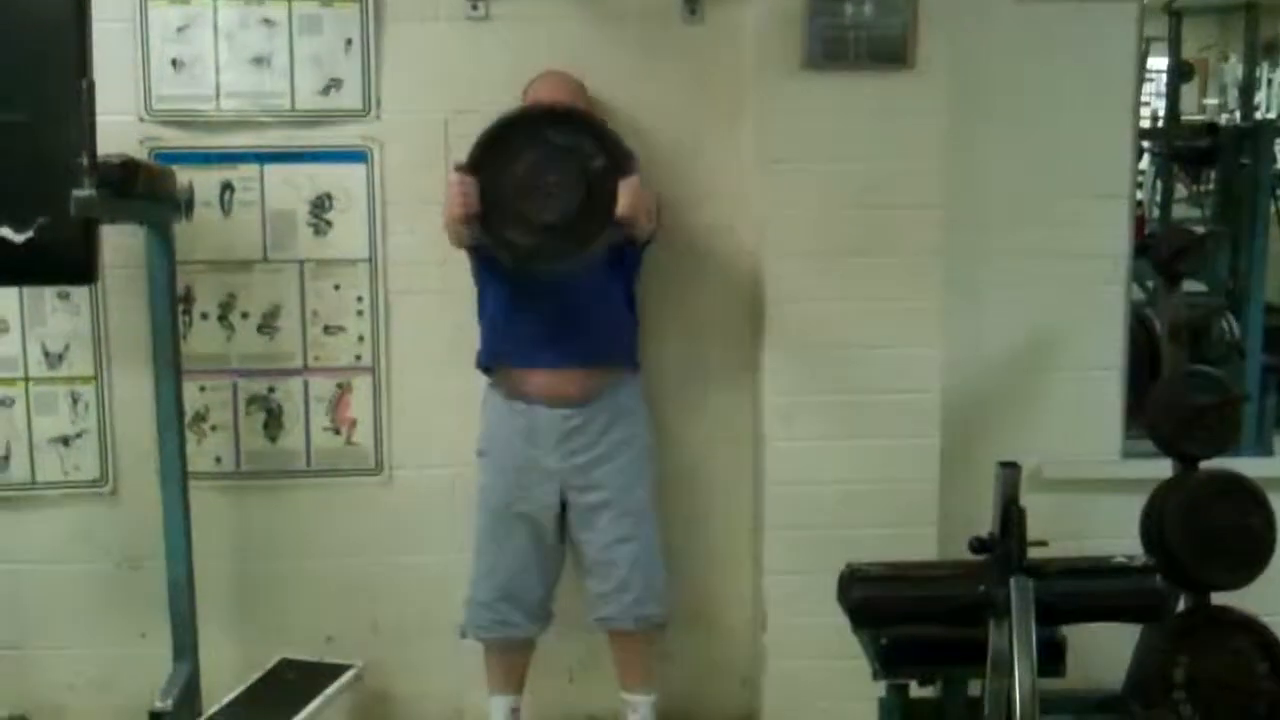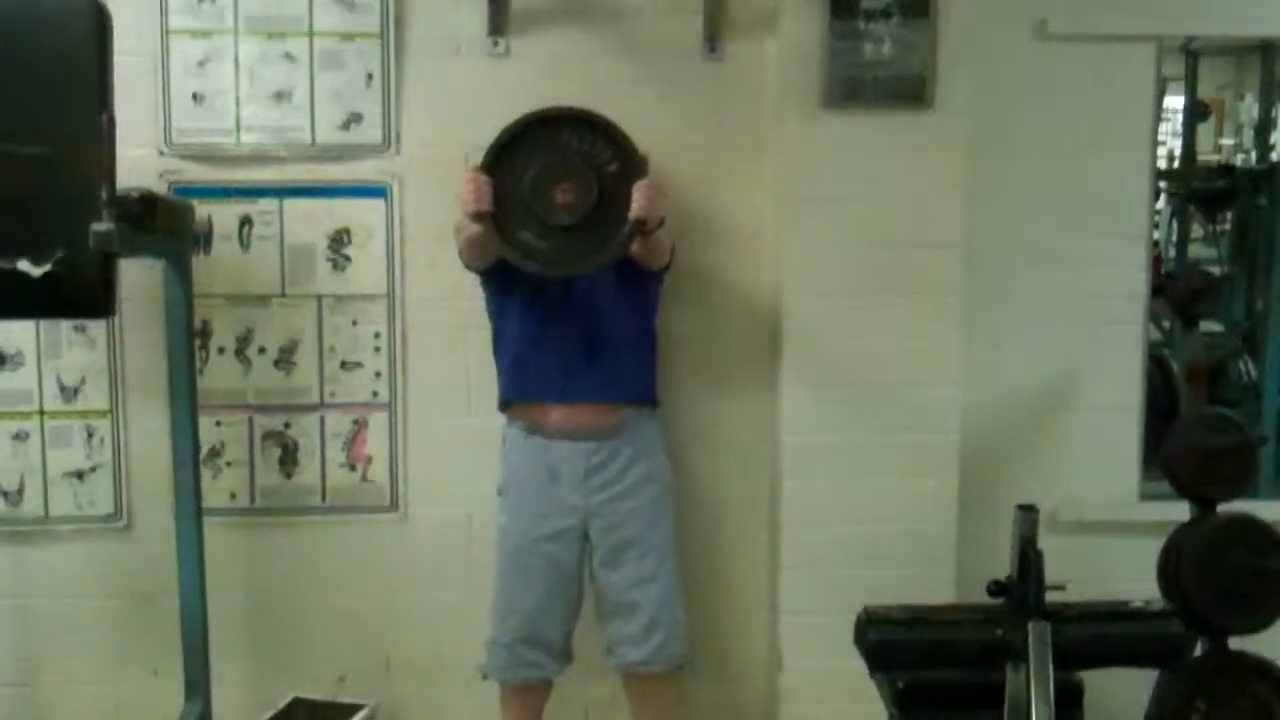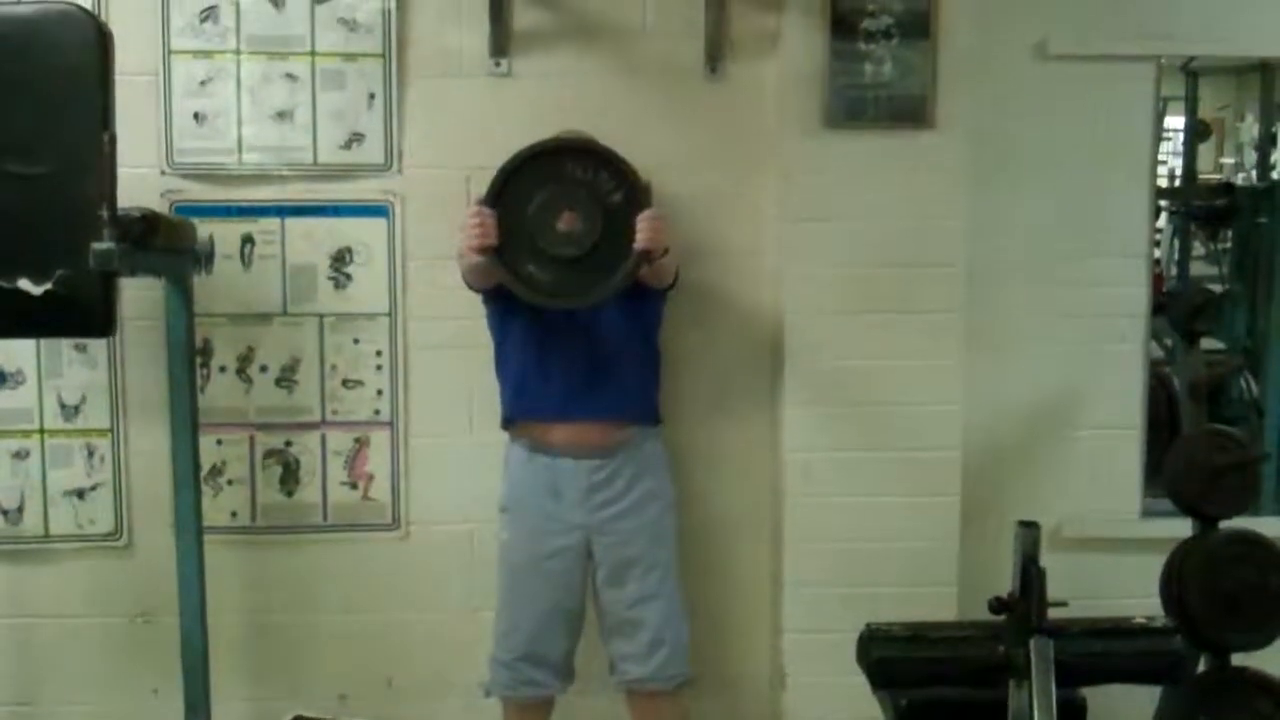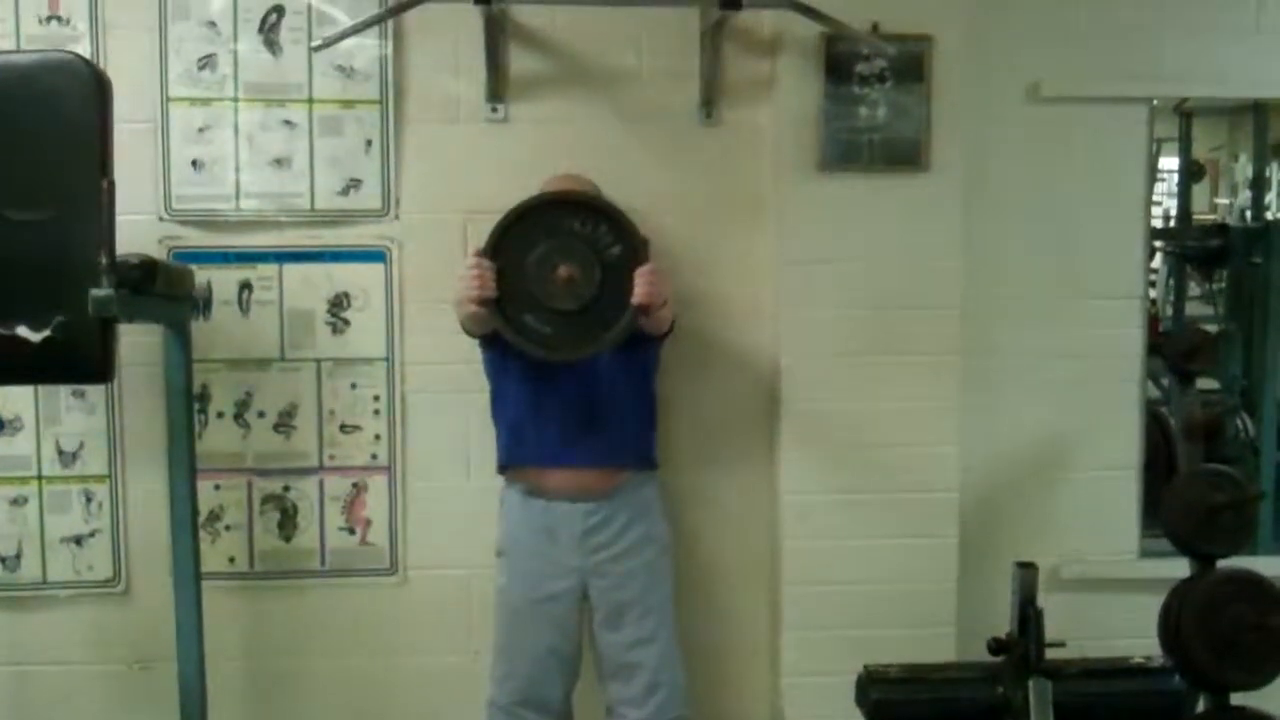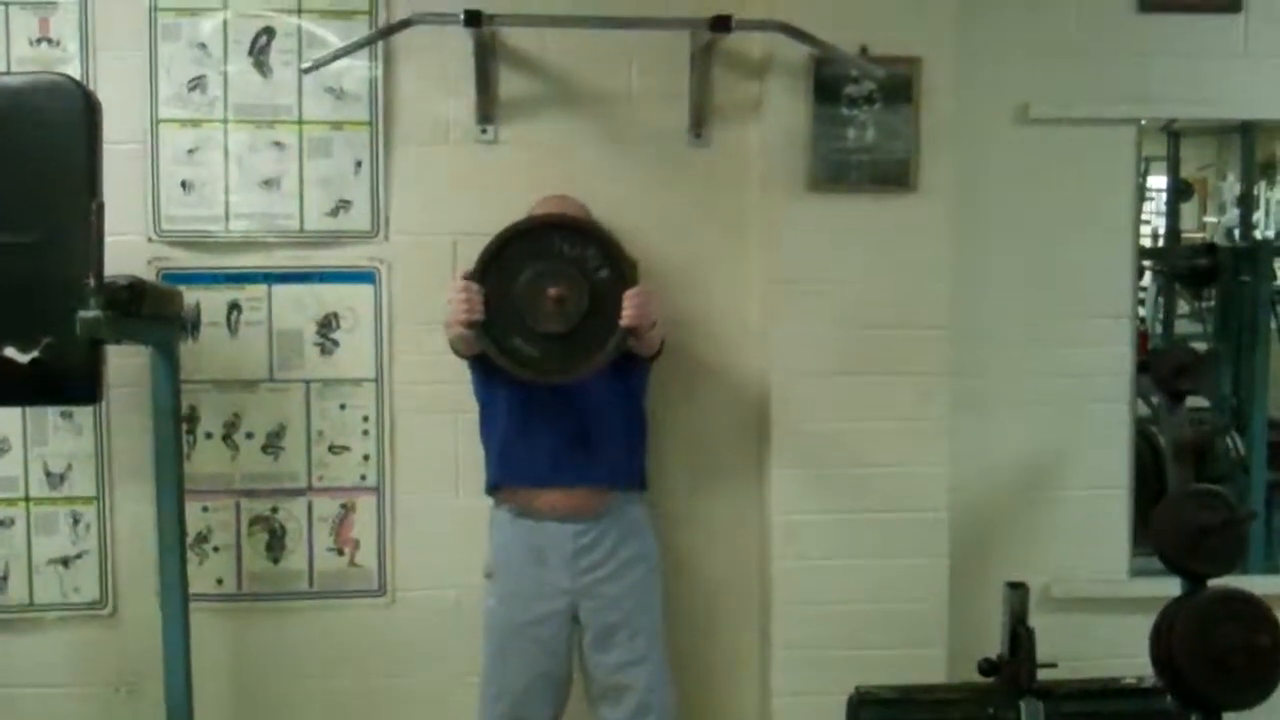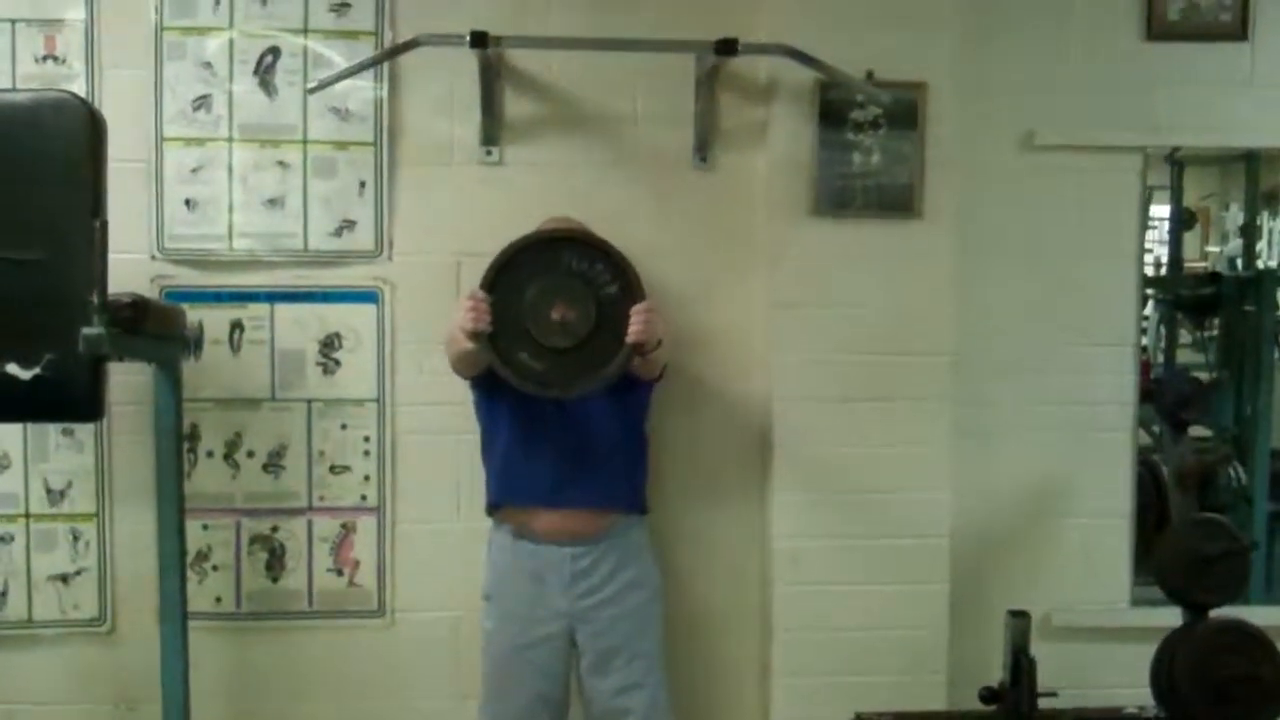
dt=0.7s
person 1, frame 1
left shoulder: (612, 198)
left elbow: (641, 223)
right elbow: (462, 227)
left wrist: (635, 209)
right wrist: (459, 211)
left hip: (608, 415)
right hip: (517, 418)
left knee: (629, 579)
right knee: (505, 585)
person 1, frame 2
left shoulder: (629, 244)
left elbow: (657, 255)
right elbow: (476, 252)
left wrist: (653, 225)
right wrist: (473, 222)
left hip: (627, 450)
right hip: (536, 453)
left knee: (648, 622)
right knee: (524, 626)
person 1, frame 3
left shoulder: (629, 253)
left elbow: (661, 275)
right elbow: (483, 274)
left wrist: (659, 247)
right wrist: (474, 251)
left hip: (630, 466)
right hip: (538, 471)
left knee: (650, 638)
right knee: (527, 643)
person 1, frame 4
left shoulder: (626, 301)
left elbow: (658, 322)
right elbow: (478, 322)
left wrist: (657, 304)
right wrist: (471, 302)
left hip: (626, 511)
right hip: (533, 515)
person 1, frame 5
left shoulder: (615, 318)
left elbow: (648, 343)
right elbow: (466, 342)
left wrist: (645, 325)
right wrist: (460, 320)
left hip: (615, 532)
right hip: (523, 535)
person 1, frame 6
left shoulder: (617, 340)
left elbow: (650, 366)
right elbow: (465, 363)
left wrist: (651, 344)
right wrist: (465, 337)
left hip: (615, 555)
right hip: (522, 557)
